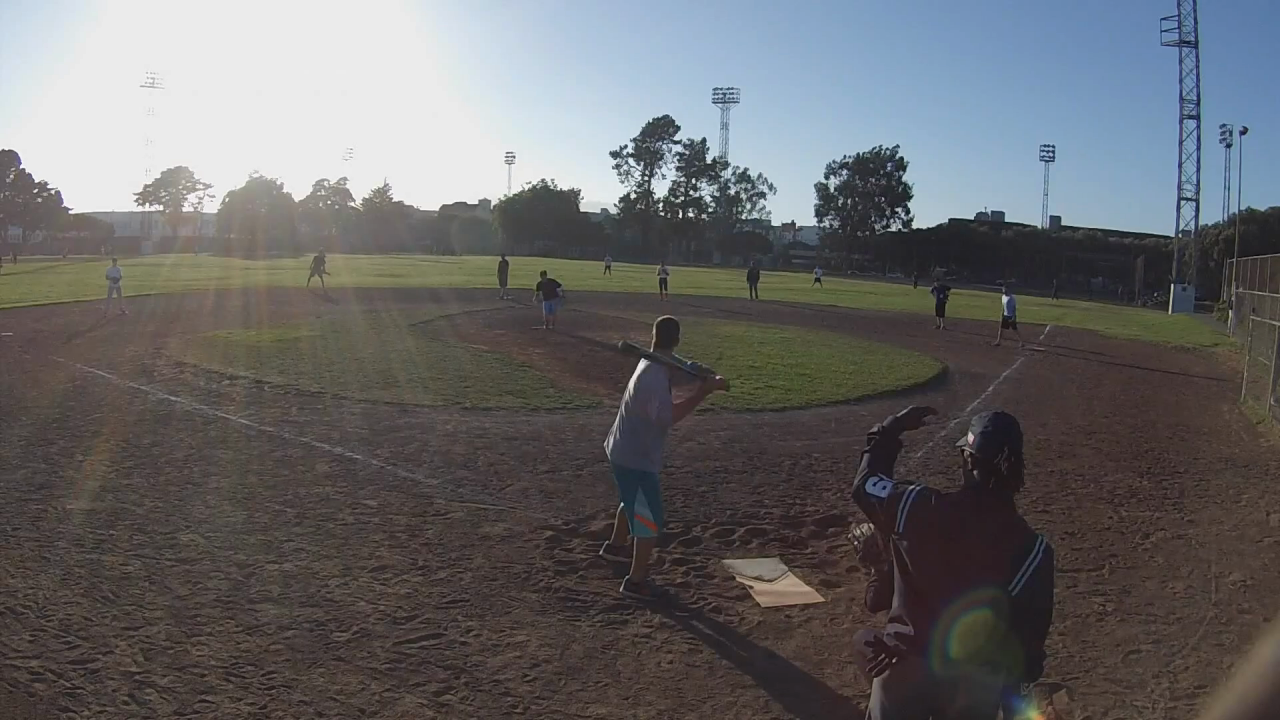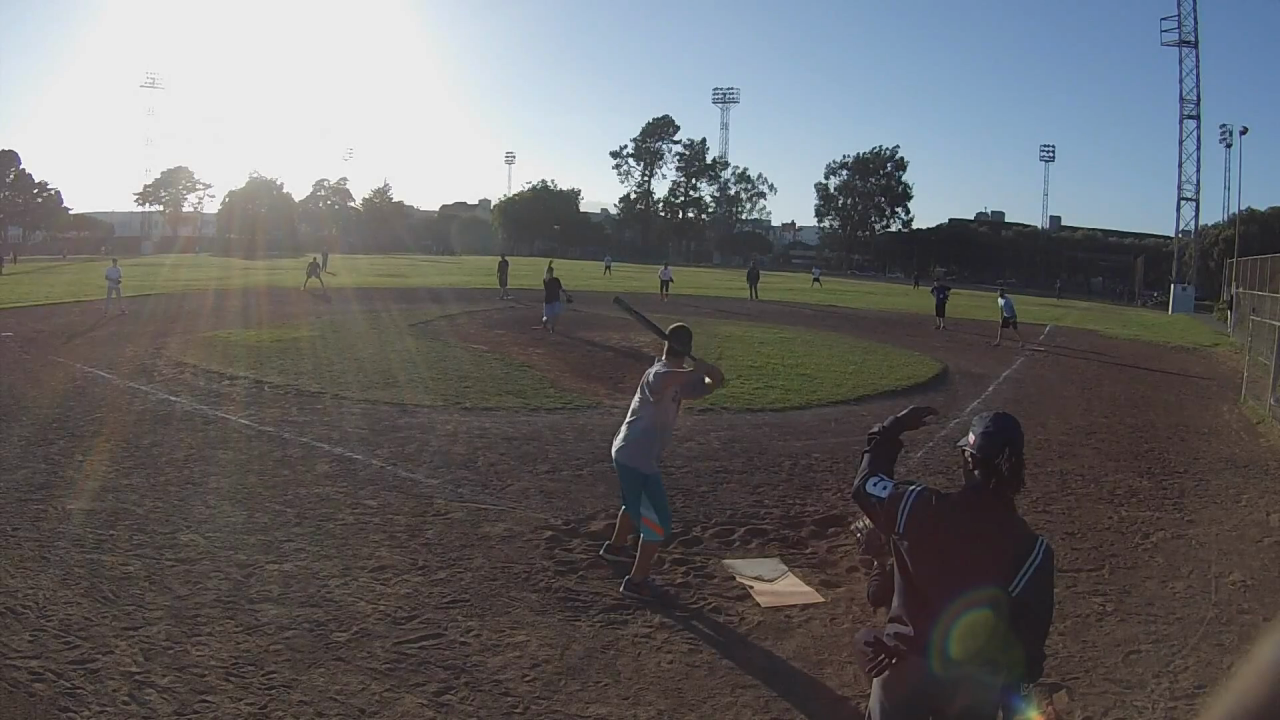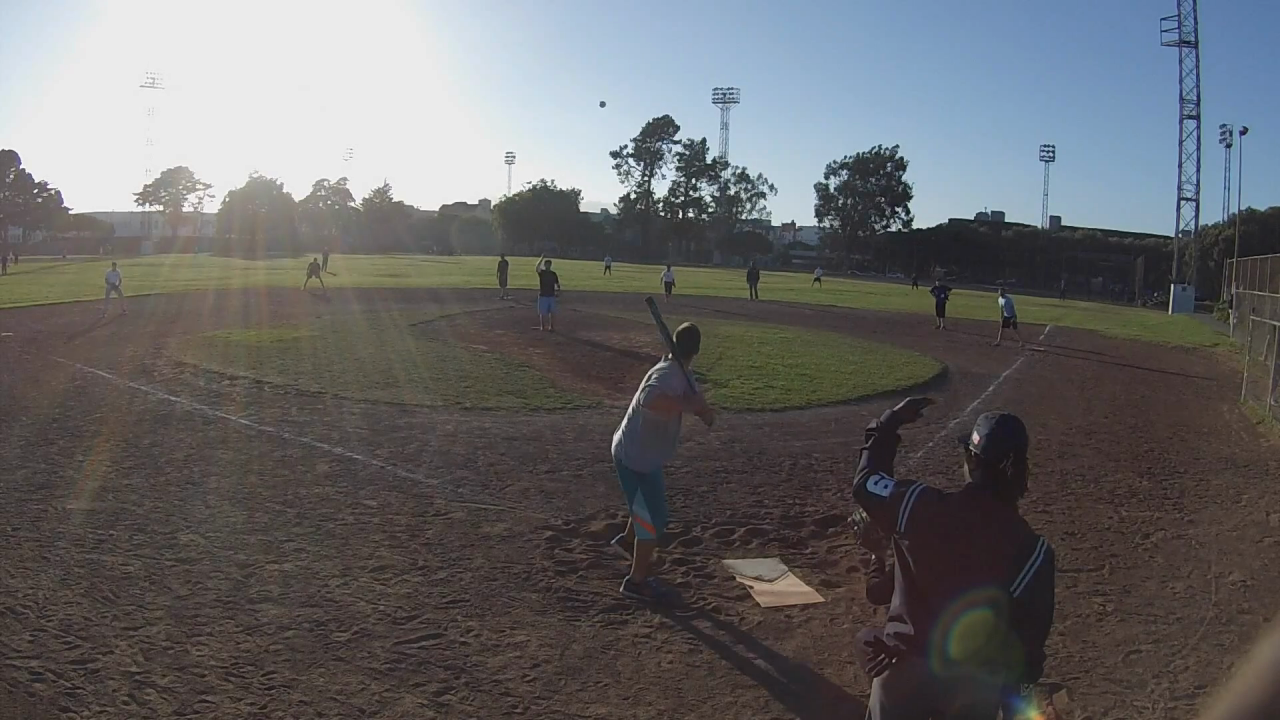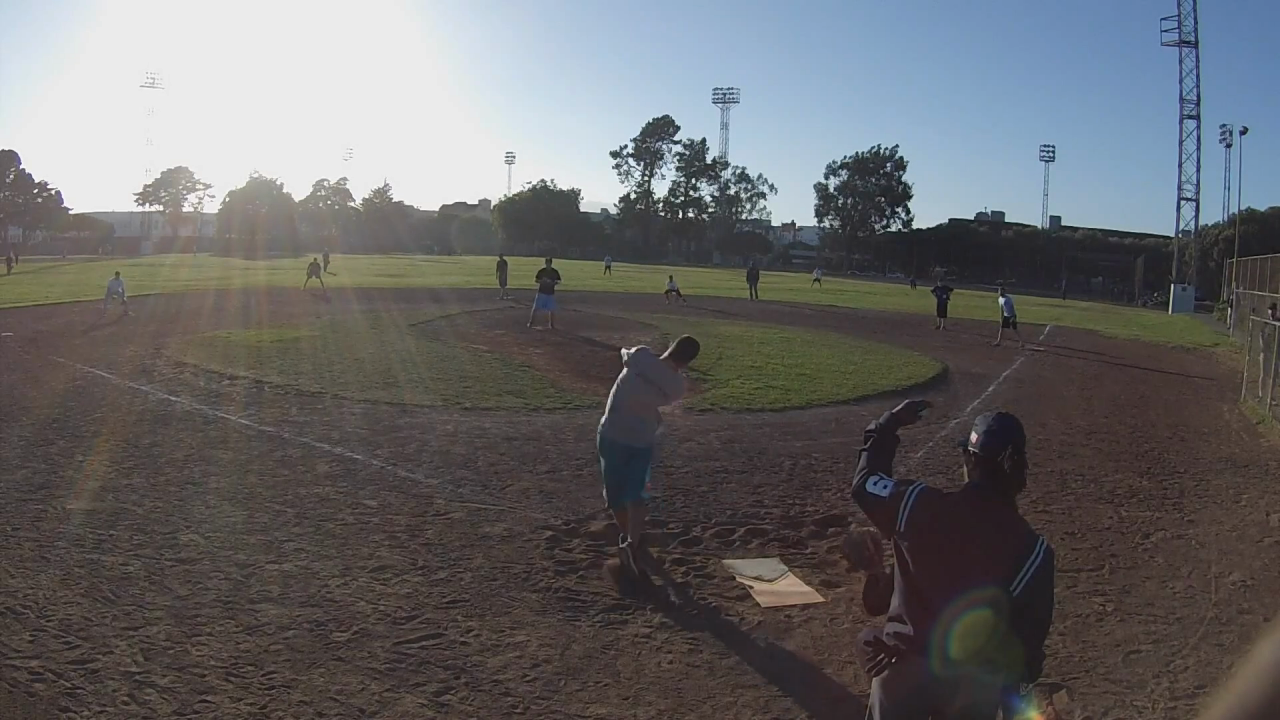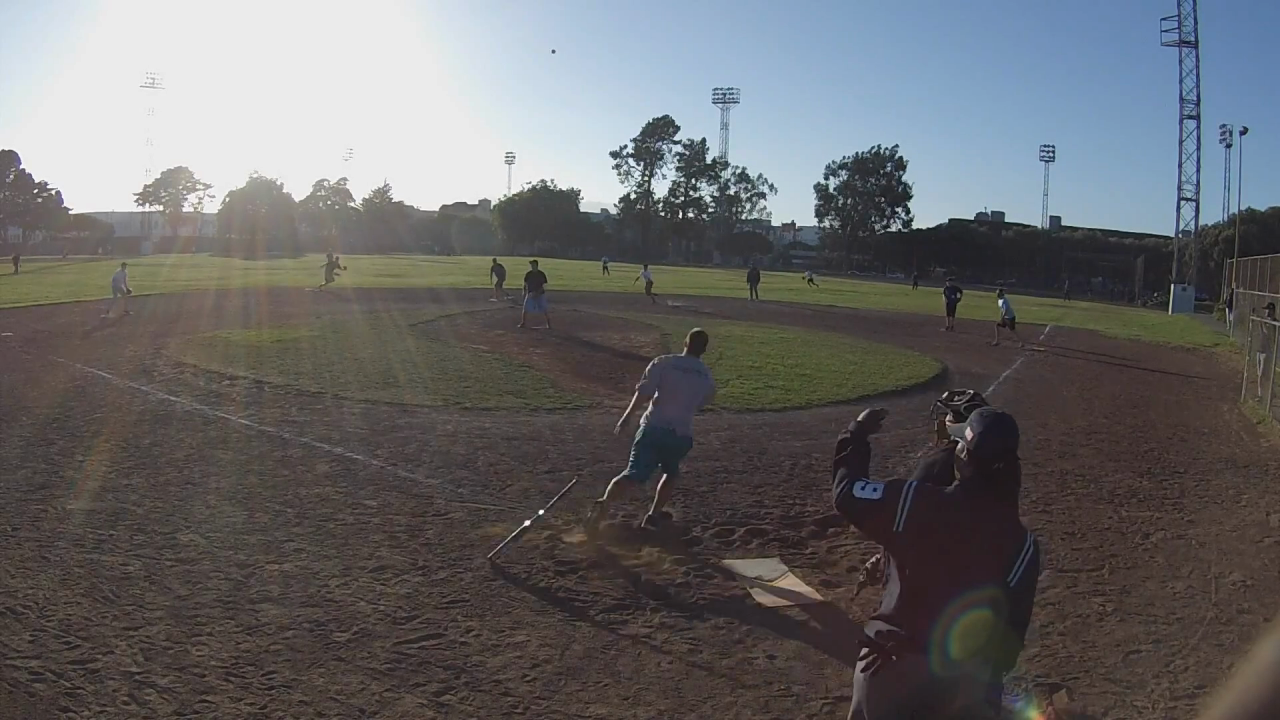
dt=0.7s
person 1, frame 1
left shoulder: (919, 509)
right shoulder: (1031, 550)
left elbow: (866, 484)
right elbow: (1029, 634)
left wrist: (890, 430)
right wrist: (1016, 690)
left hip: (907, 671)
right hip: (978, 684)
person 1, frame 2
left shoulder: (919, 509)
right shoulder: (1031, 550)
left elbow: (866, 484)
right elbow: (1031, 636)
left wrist: (891, 430)
right wrist: (1017, 690)
left hip: (906, 672)
right hip: (977, 684)
person 1, frame 3
left shoulder: (921, 508)
right shoulder: (1031, 551)
left elbow: (866, 482)
right elbow: (1031, 633)
left wrist: (889, 423)
right wrist: (1018, 687)
left hip: (906, 671)
right hip: (977, 684)
person 1, frame 4
left shoulder: (919, 507)
right shoulder: (1031, 550)
left elbow: (865, 483)
right elbow: (1031, 632)
left wrist: (888, 425)
right wrist: (1017, 690)
left hip: (905, 669)
right hip: (976, 682)
person 1, frame 5
left shoulder: (913, 505)
right shoulder: (1020, 541)
left elbow: (849, 492)
right elbow: (1013, 623)
left wrist: (857, 434)
right wrist: (991, 681)
left hip: (893, 662)
right hip: (965, 673)
person 2, frame 1
left shoulder: (661, 364)
right shoulder: (653, 373)
right elbow: (664, 418)
left wrist: (711, 382)
right wrist: (701, 393)
left hip: (625, 449)
right hip: (635, 456)
left knee: (632, 503)
right knee: (650, 518)
left ankle: (615, 545)
right ankle: (636, 581)
person 2, frame 2
left shoulder: (678, 375)
right shoulder: (660, 373)
left elbow: (705, 387)
right elbow: (656, 382)
left wrist: (713, 377)
right wrist: (694, 371)
left hip: (631, 453)
right hip: (637, 458)
left knee: (635, 504)
right knee: (657, 521)
left ankle: (615, 546)
right ankle: (636, 581)
person 2, frame 3
left shoulder: (682, 373)
right shoulder: (666, 374)
left elbow: (696, 400)
right elbow: (648, 399)
left wrist: (704, 410)
right wrist: (689, 405)
left hip: (645, 451)
right hip: (635, 455)
left knee: (648, 504)
right knee: (652, 518)
left ankle: (628, 539)
right ankle: (637, 581)
person 2, frame 4
left shoulder: (641, 355)
right shoulder: (671, 387)
left elbow: (626, 356)
left hip: (609, 437)
right hip: (640, 444)
left knee: (615, 494)
right knee: (636, 498)
left ankle: (627, 536)
right ankle: (634, 544)
person 2, frame 5
left shoulder: (663, 363)
right shoulder: (706, 379)
left elbow: (644, 389)
left wrist: (626, 416)
left hip: (652, 428)
right hip: (681, 435)
left knee: (631, 476)
right knee: (671, 472)
left ankle: (603, 506)
right ankle: (654, 516)
